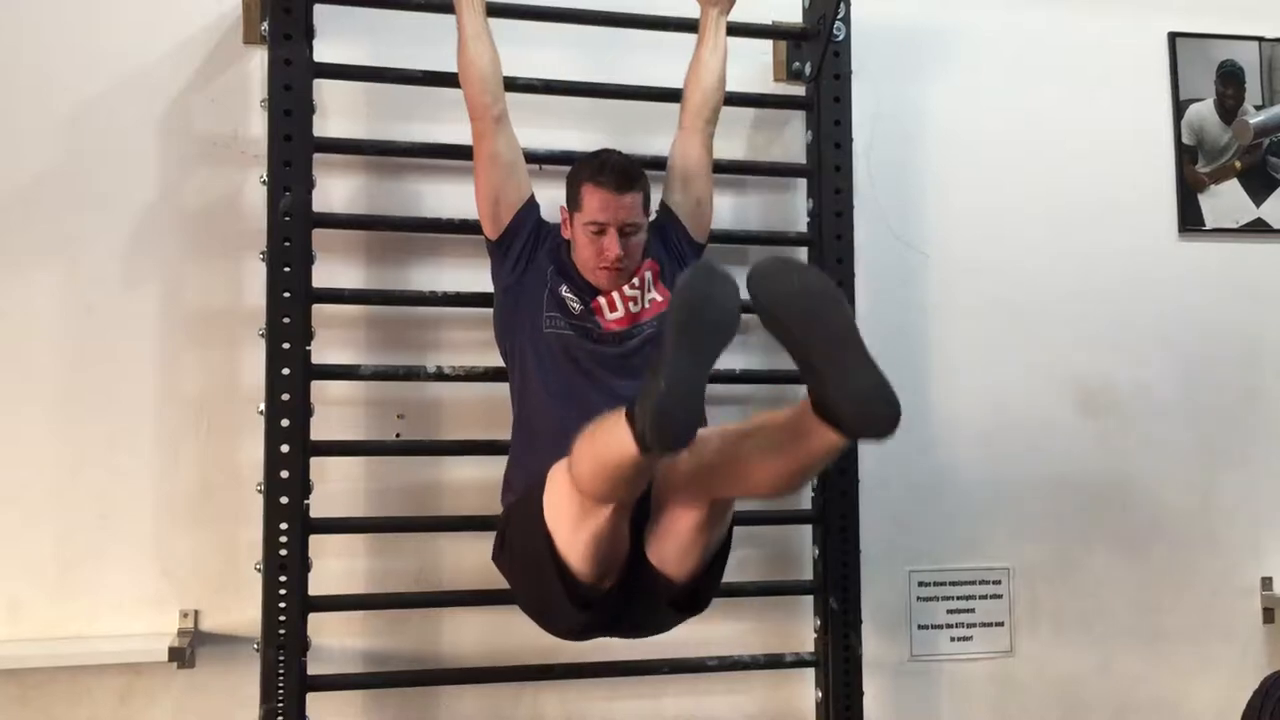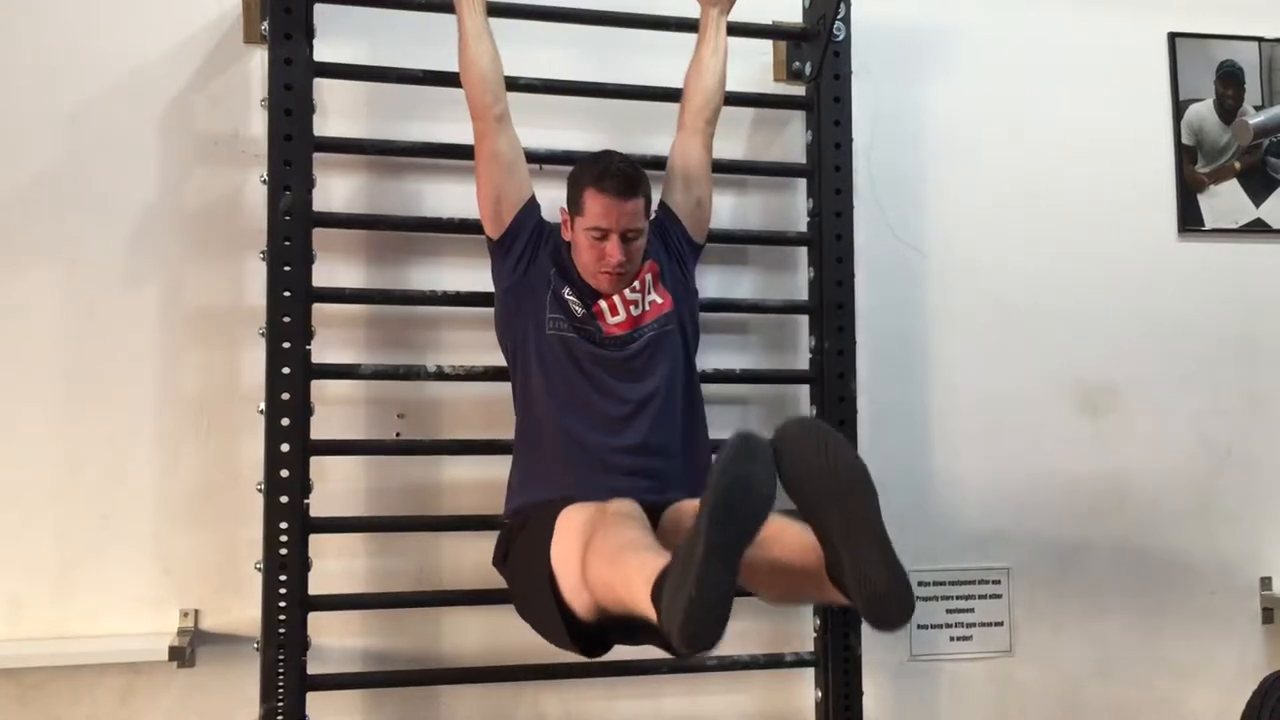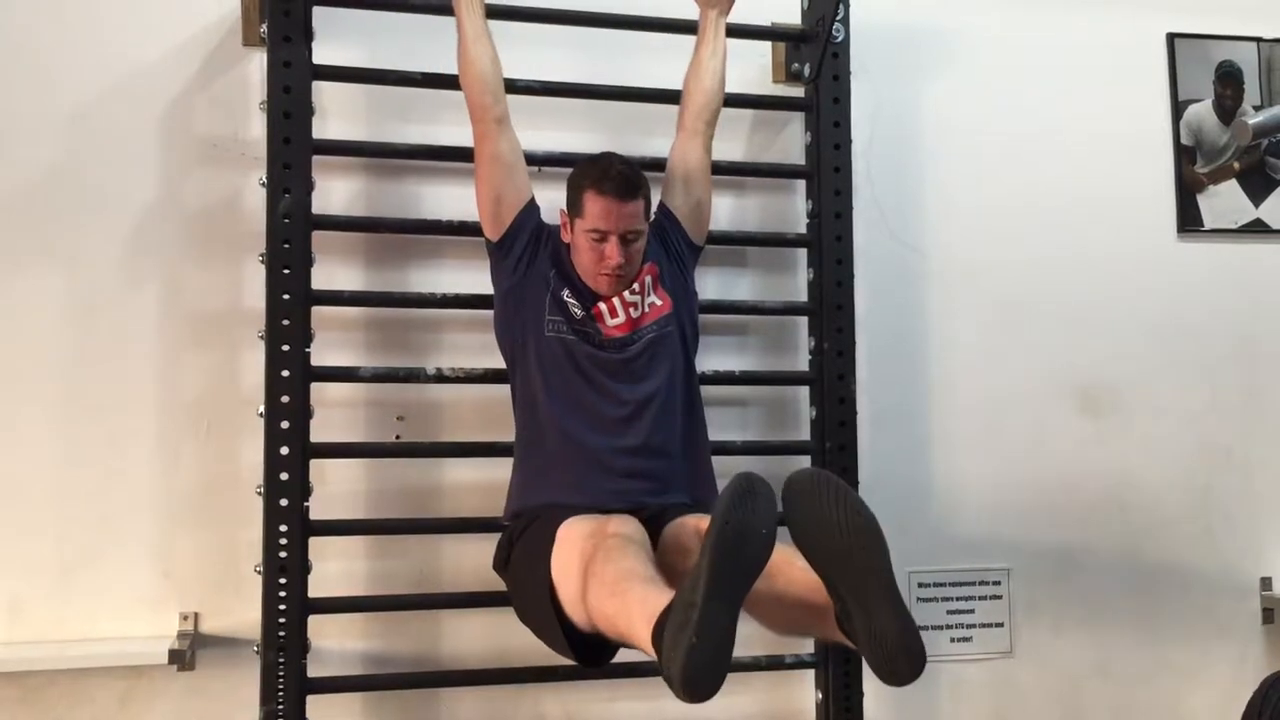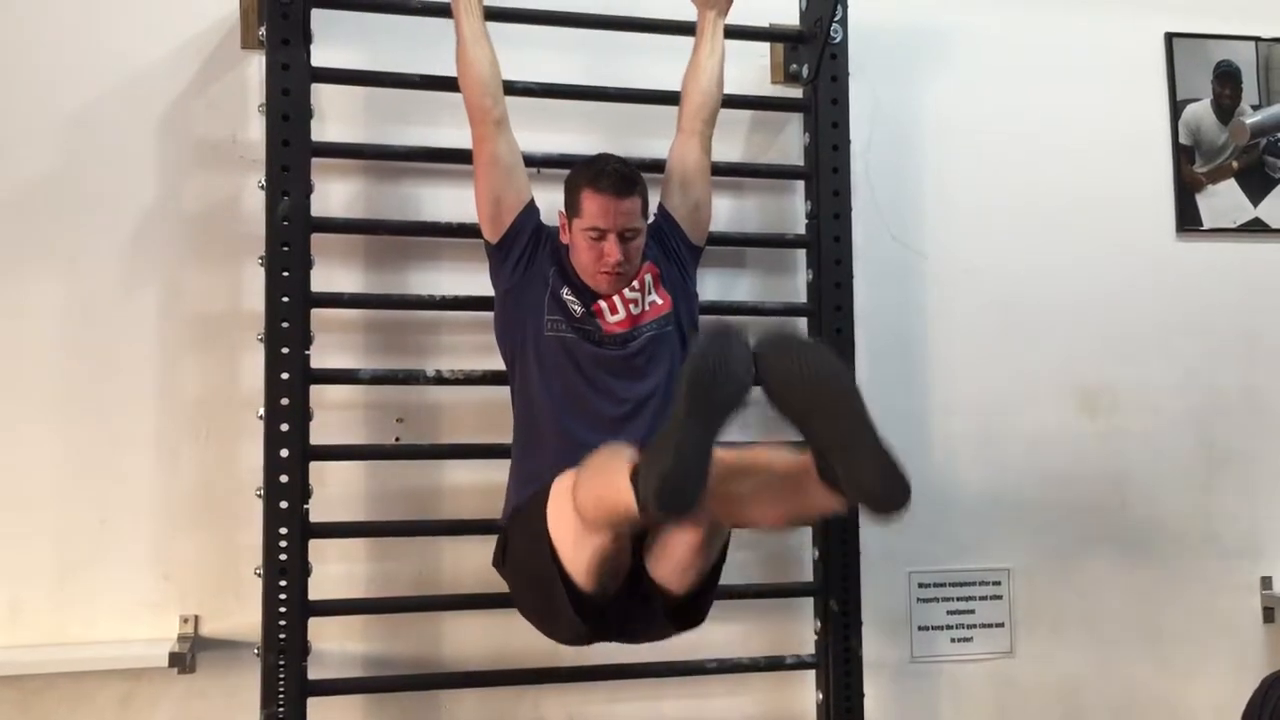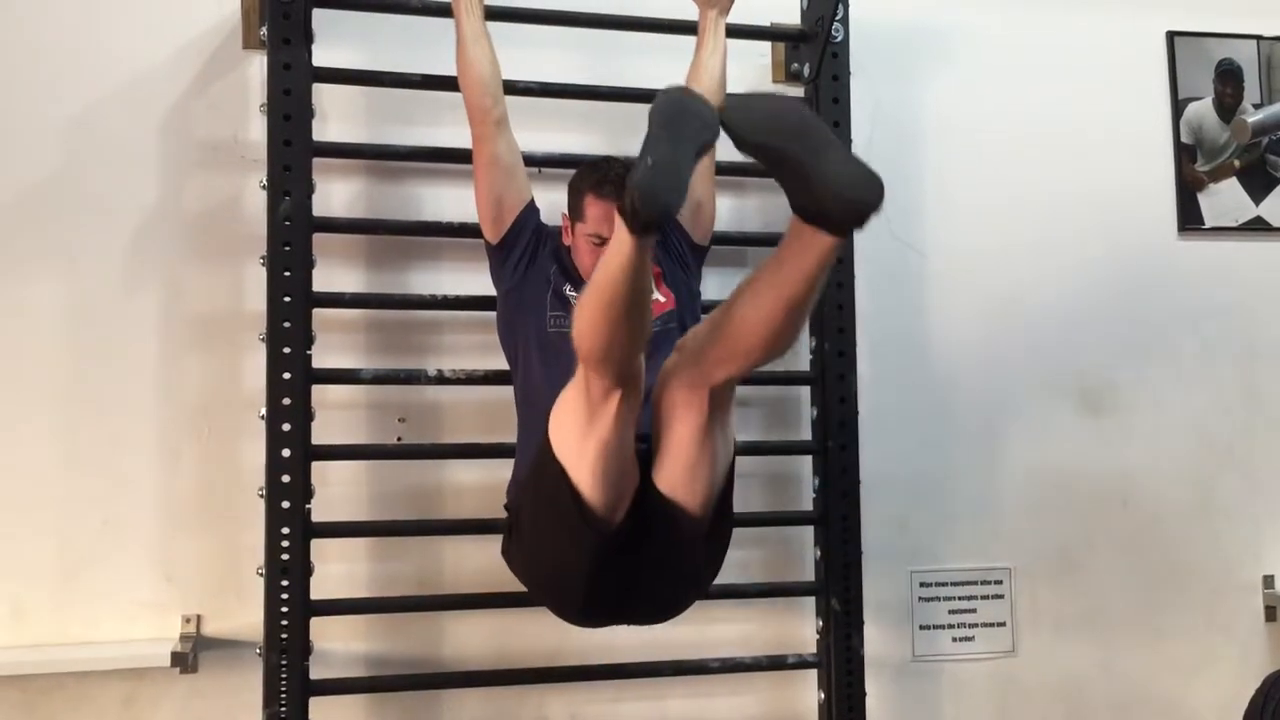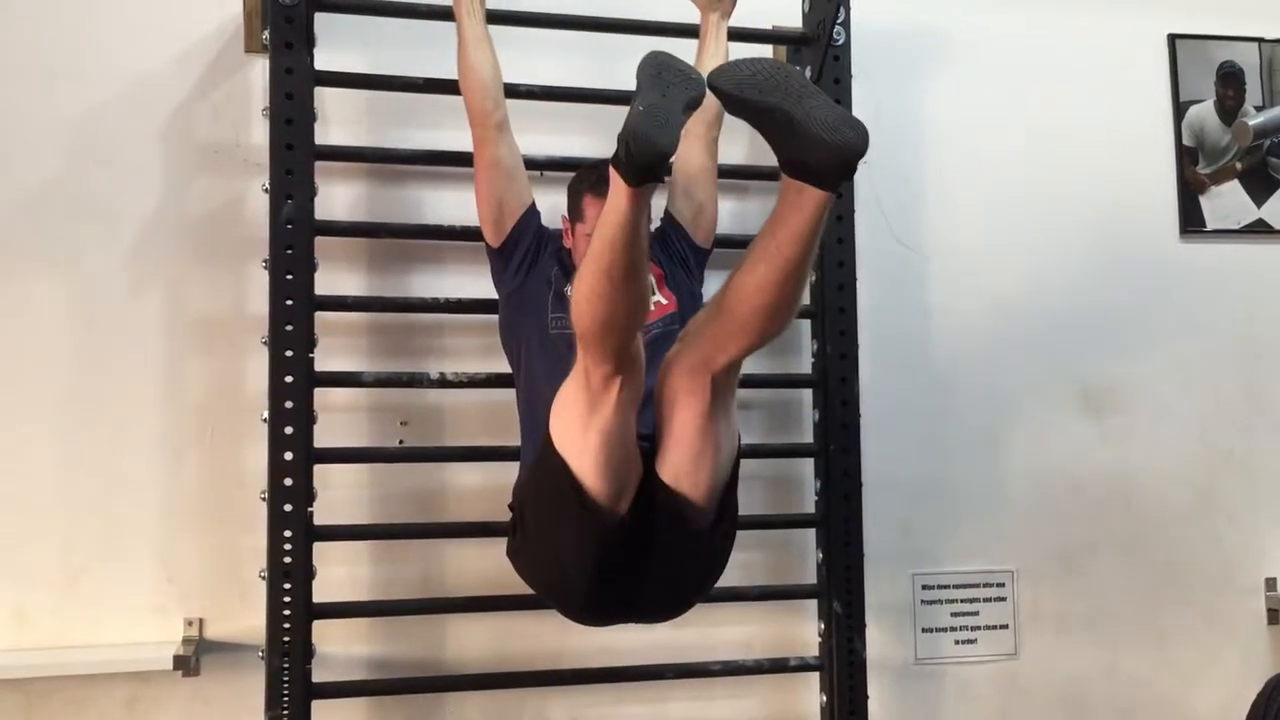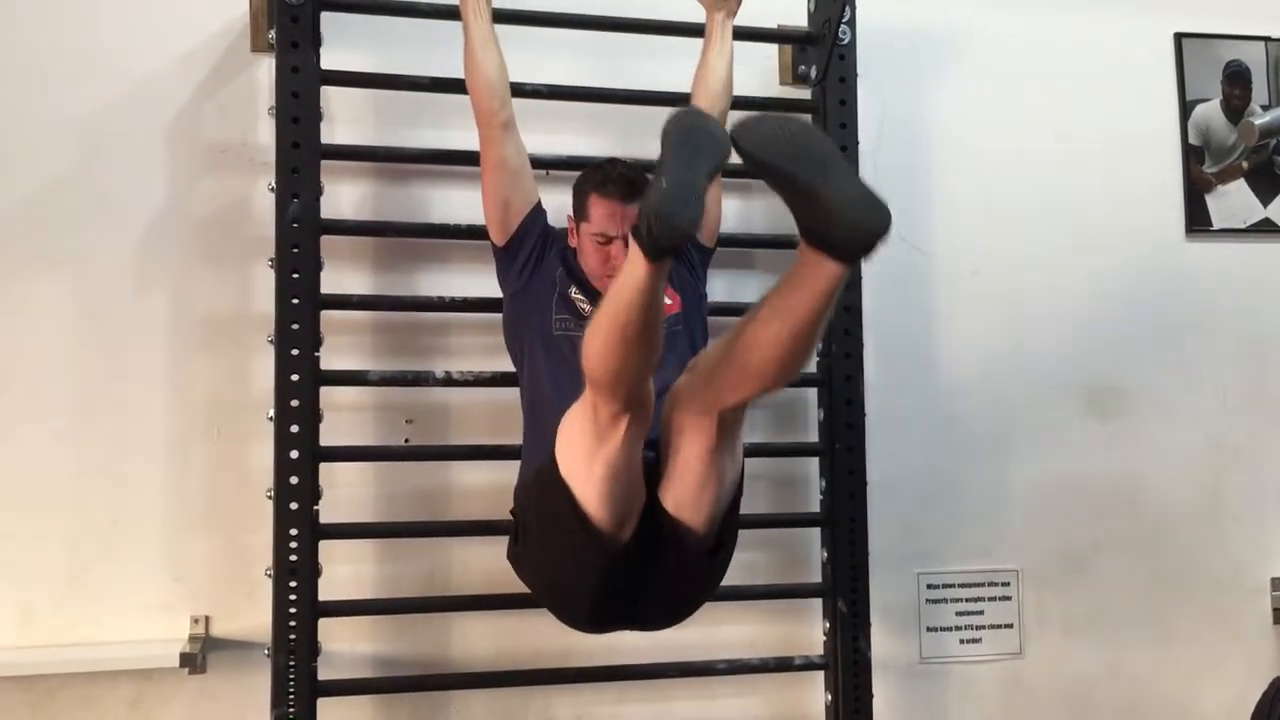
dt=0.5s
person 1, frame 1
left shoulder: (668, 260)
right shoulder: (529, 266)
left elbow: (697, 126)
right elbow: (489, 119)
left hip: (666, 564)
right hip: (560, 551)
left knee: (700, 457)
right knee: (606, 442)
left ankle: (837, 413)
right ankle: (659, 418)
person 1, frame 2
left shoulder: (669, 261)
right shoulder: (531, 266)
left elbow: (696, 127)
right elbow: (492, 121)
left hip: (670, 524)
right hip: (558, 539)
left knee: (711, 526)
right knee: (615, 525)
left ankle: (849, 569)
right ankle: (684, 589)
person 1, frame 3
left shoulder: (669, 266)
right shoulder: (530, 271)
left elbow: (695, 132)
right elbow: (491, 124)
left hip: (671, 527)
right hip: (559, 537)
left knee: (716, 543)
right knee: (613, 545)
left ankle: (855, 614)
right ankle: (679, 629)
person 1, frame 4
left shoulder: (667, 266)
right shoulder: (529, 271)
left elbow: (694, 131)
right elbow: (490, 124)
left hip: (659, 570)
right hip: (557, 546)
left knee: (709, 476)
right knee: (611, 473)
left ankle: (836, 473)
right ankle: (667, 480)
person 1, frame 5
left shoulder: (672, 266)
right shoulder: (531, 268)
left elbow: (703, 135)
right elbow: (489, 124)
left hip: (673, 553)
right hip: (571, 549)
left knee: (697, 368)
right knee: (610, 367)
left ankle: (824, 212)
person 1, frame 6
left shoulder: (674, 264)
right shoulder: (531, 268)
left elbow: (702, 133)
right elbow: (490, 127)
left hip: (678, 545)
right hip: (576, 546)
left knee: (703, 354)
right knee: (609, 354)
person 1, frame 7
left shoulder: (684, 270)
right shoulder: (537, 271)
left elbow: (708, 133)
right elbow: (497, 128)
left hip: (678, 556)
right hip: (575, 551)
left knee: (704, 386)
right knee: (619, 381)
left ankle: (831, 241)
right ankle: (662, 243)
